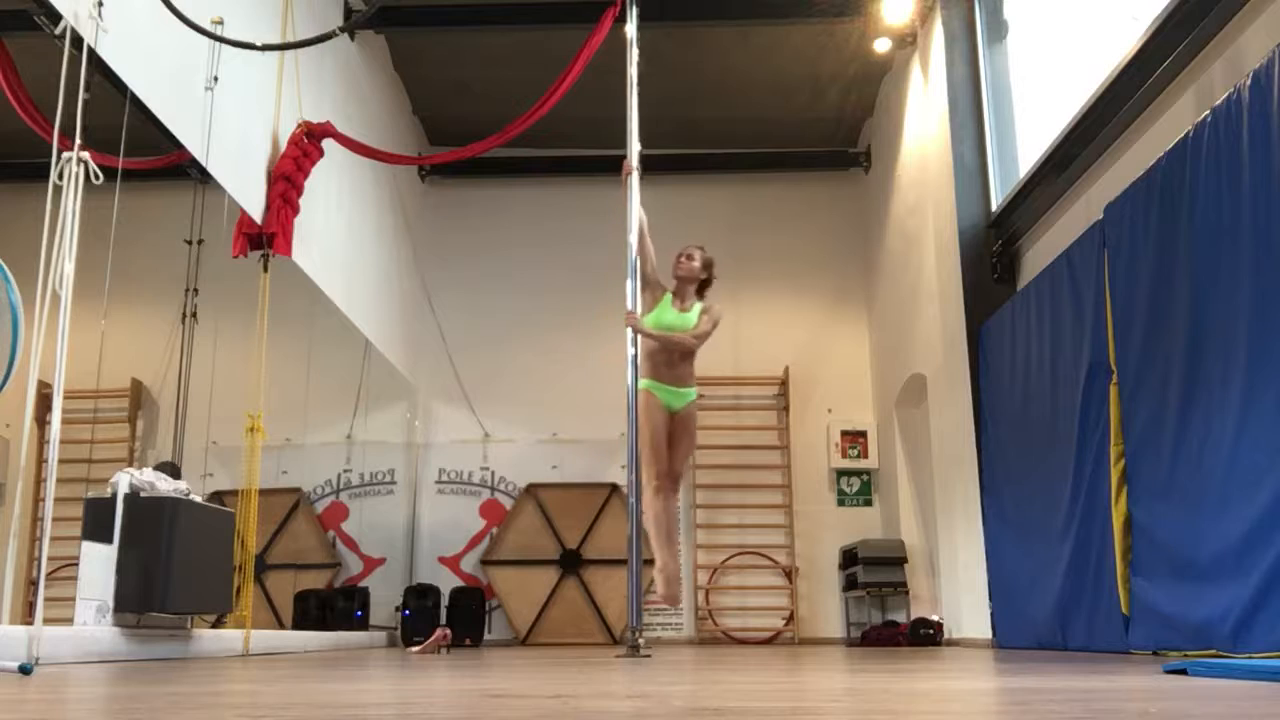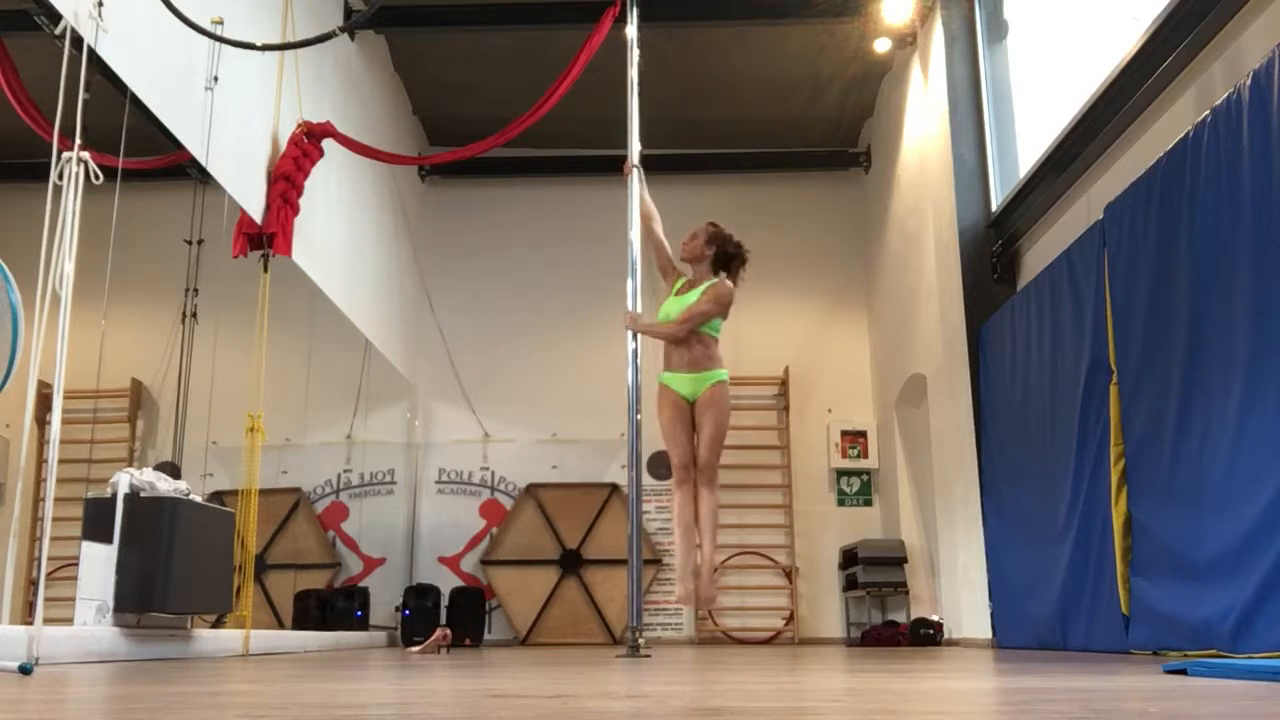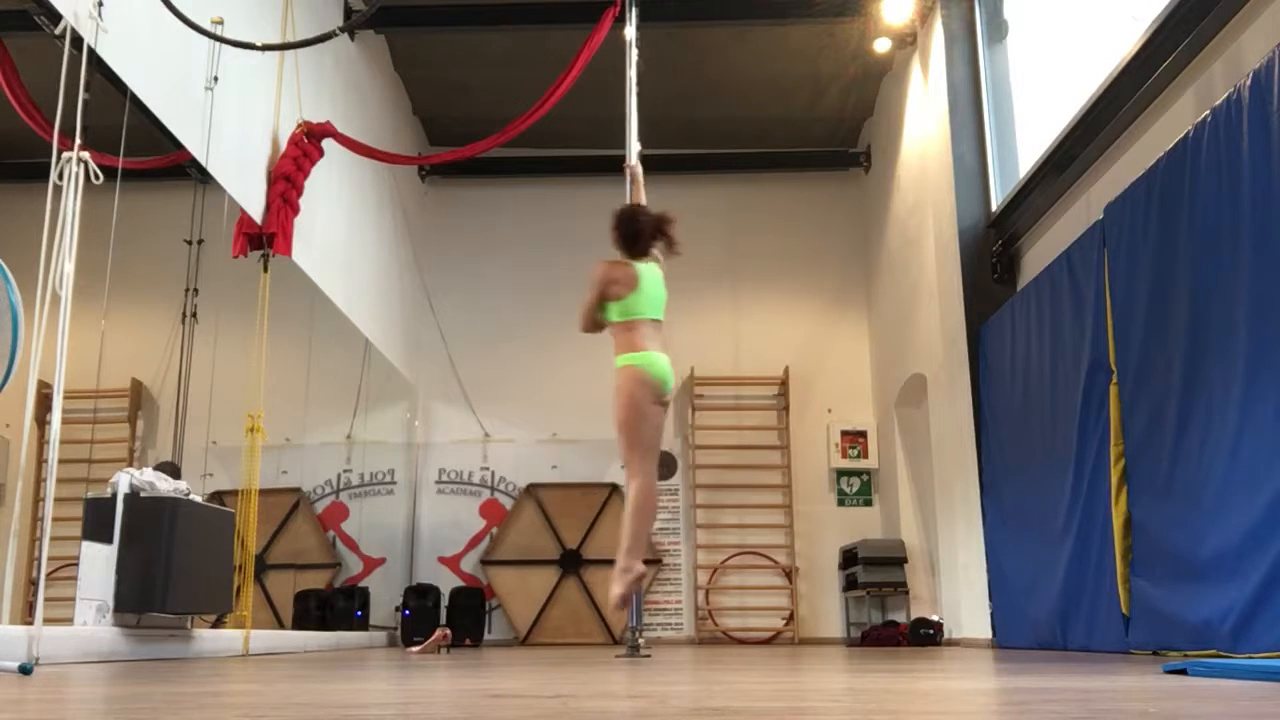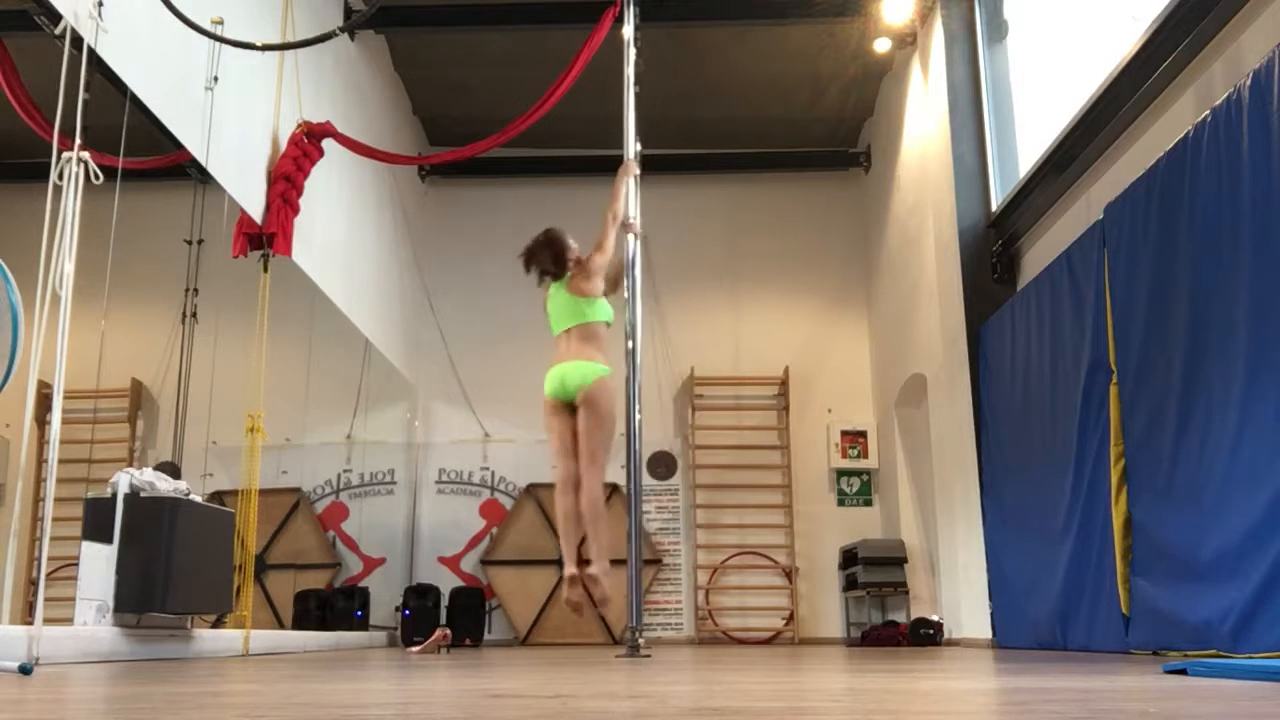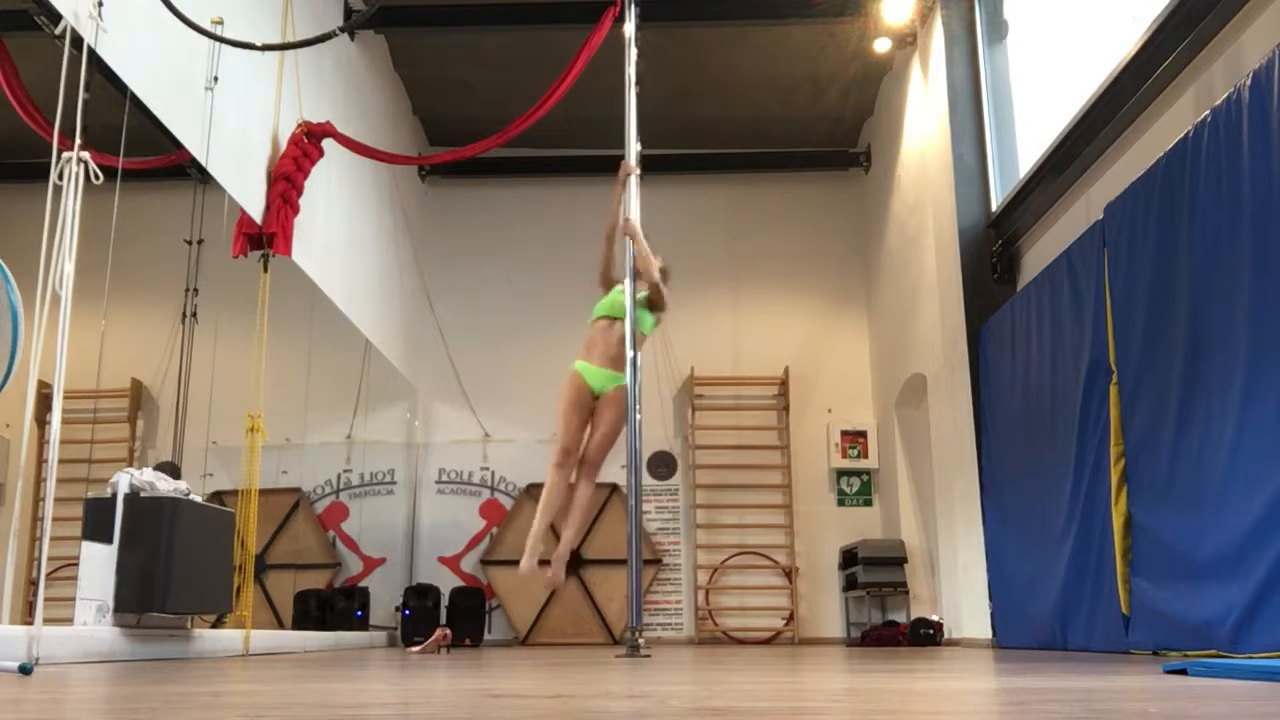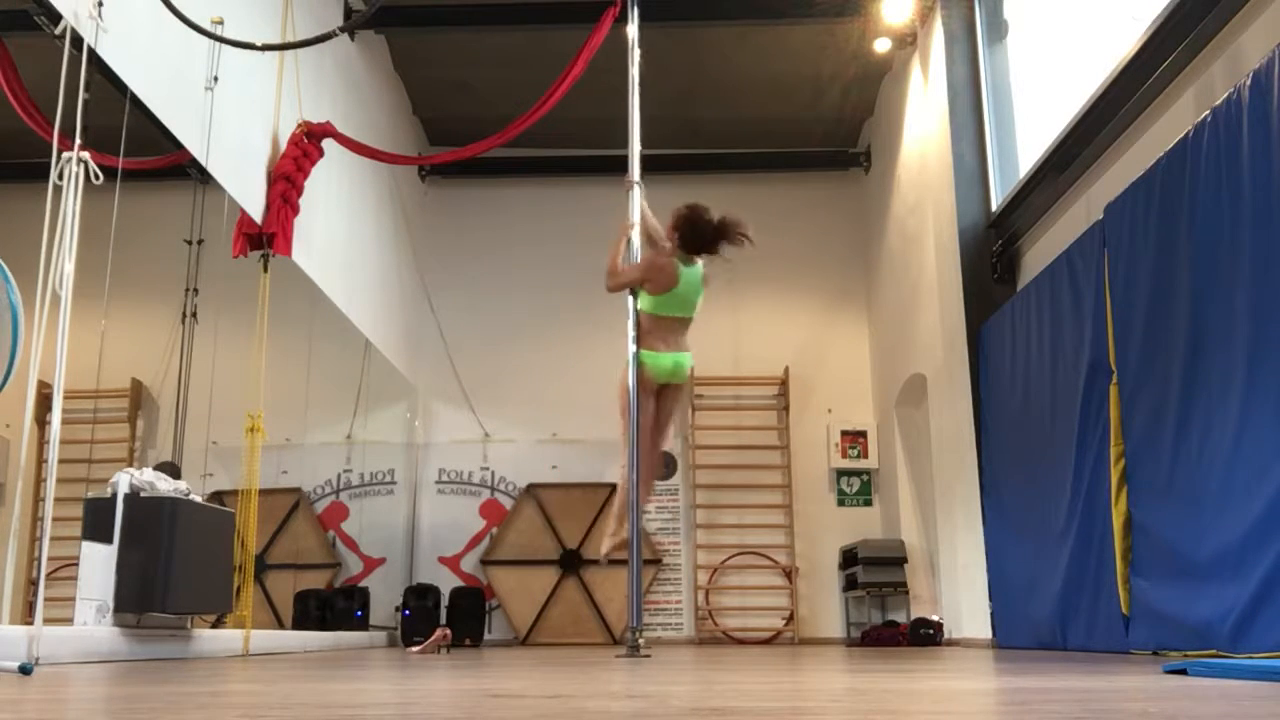
dt=0.4s
person 1, frame 1
left shoulder: (710, 312)
right shoulder: (655, 295)
left elbow: (690, 342)
right elbow: (642, 239)
left wrist: (647, 330)
right wrist: (629, 187)
left hip: (685, 398)
right hip: (651, 391)
left knee: (673, 483)
right knee: (655, 481)
left ankle: (673, 568)
right ankle: (663, 568)
person 1, frame 2
left shoulder: (722, 288)
right shoulder: (674, 280)
left elbow: (679, 330)
right elbow: (652, 229)
left wrist: (640, 326)
right wrist: (639, 184)
left hip: (711, 383)
right hip: (673, 384)
left knee: (706, 475)
right knee: (682, 474)
left ankle: (707, 567)
right ankle: (684, 568)
person 1, frame 3
left shoulder: (608, 271)
right shoulder: (655, 267)
left elbow: (588, 324)
right elbow: (640, 220)
right wrist: (637, 182)
left hip: (635, 368)
right hip: (658, 367)
left knee: (637, 469)
right knee: (645, 469)
left ankle: (627, 564)
right ankle: (633, 562)
person 1, frame 4
left shoulder: (551, 293)
right shoulder: (588, 274)
right elbow: (611, 223)
left wrist: (628, 238)
right wrist: (623, 177)
left hip: (557, 380)
right hip: (593, 378)
left knee: (566, 476)
right knee: (591, 474)
left ankle: (570, 567)
right ankle: (599, 565)
person 1, frame 5
left shoulder: (655, 304)
right shoulder: (611, 286)
left elbow: (654, 280)
right elbow: (610, 236)
left wrist: (639, 235)
right wrist: (620, 185)
left hip: (619, 386)
right hip: (584, 374)
left knee: (590, 468)
right knee: (563, 458)
left ankle: (564, 551)
right ankle: (535, 542)
person 1, frame 6
left shoulder: (660, 264)
right shoulder: (697, 266)
left elbow: (612, 282)
right elbow: (658, 240)
left wrist: (624, 238)
right wrist: (638, 203)
left hip: (647, 362)
right hip: (680, 362)
left knee: (640, 449)
right knee: (652, 449)
left ankle: (617, 527)
right ankle: (620, 527)
